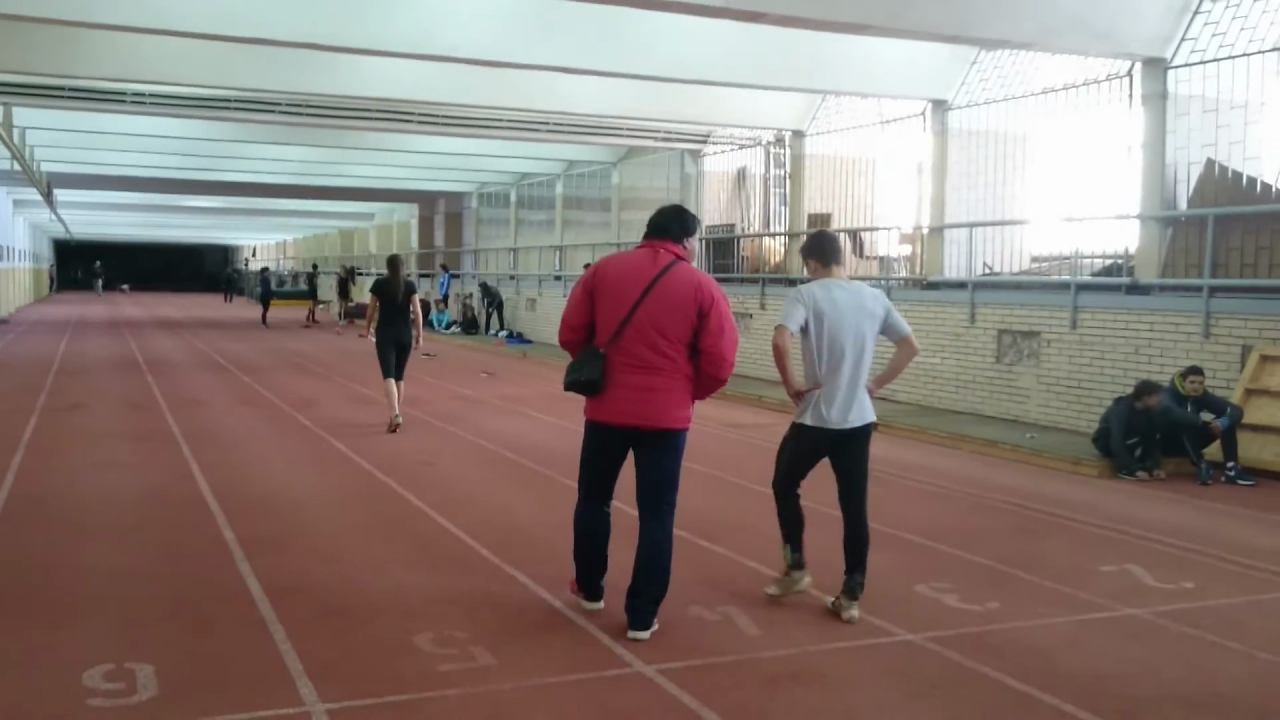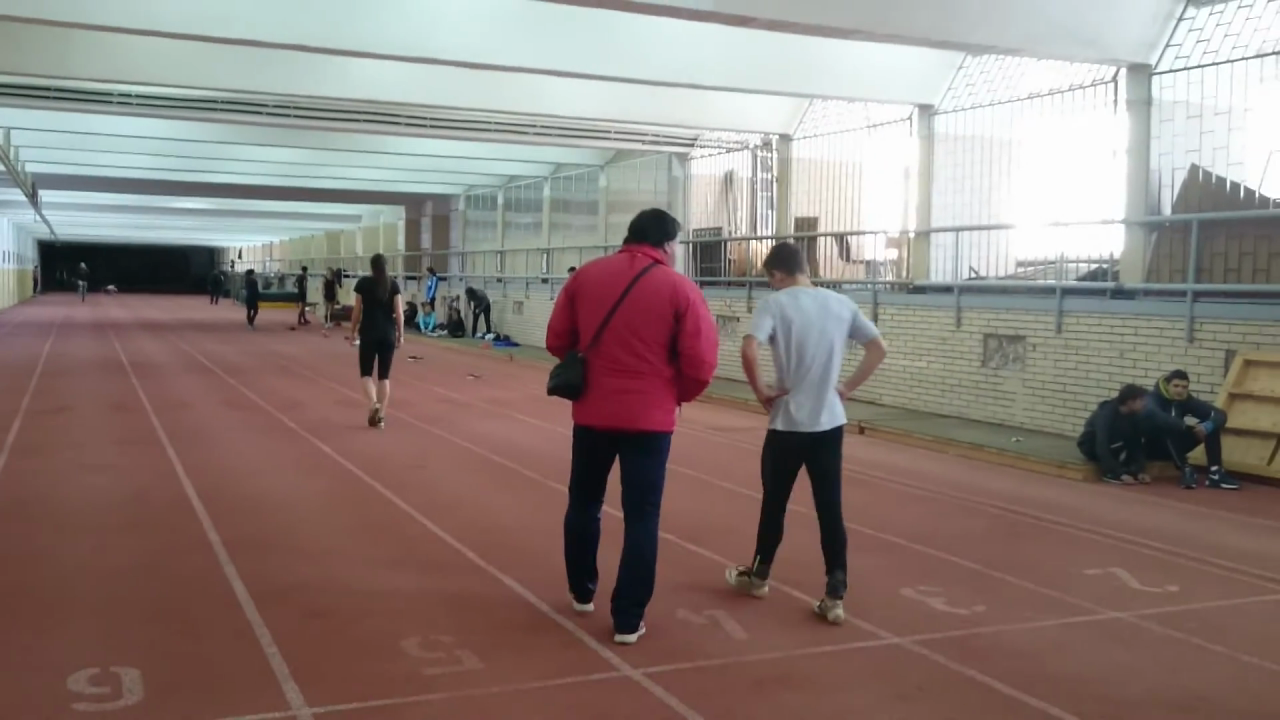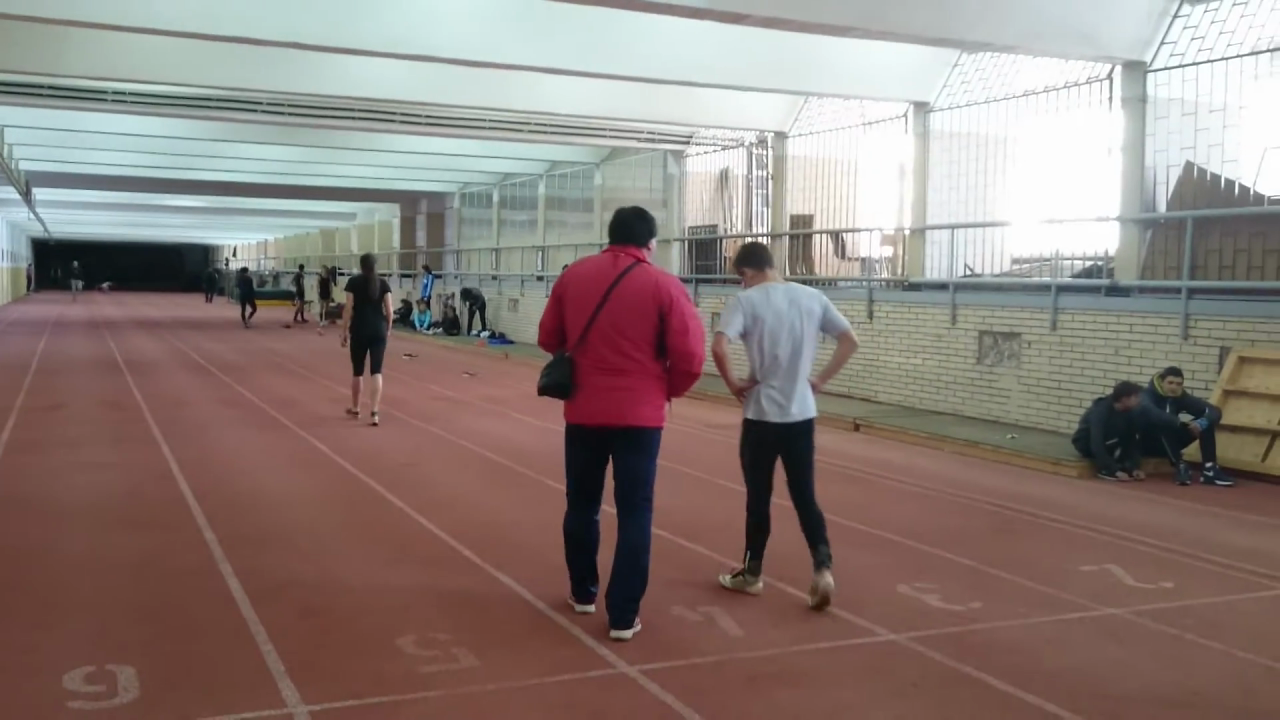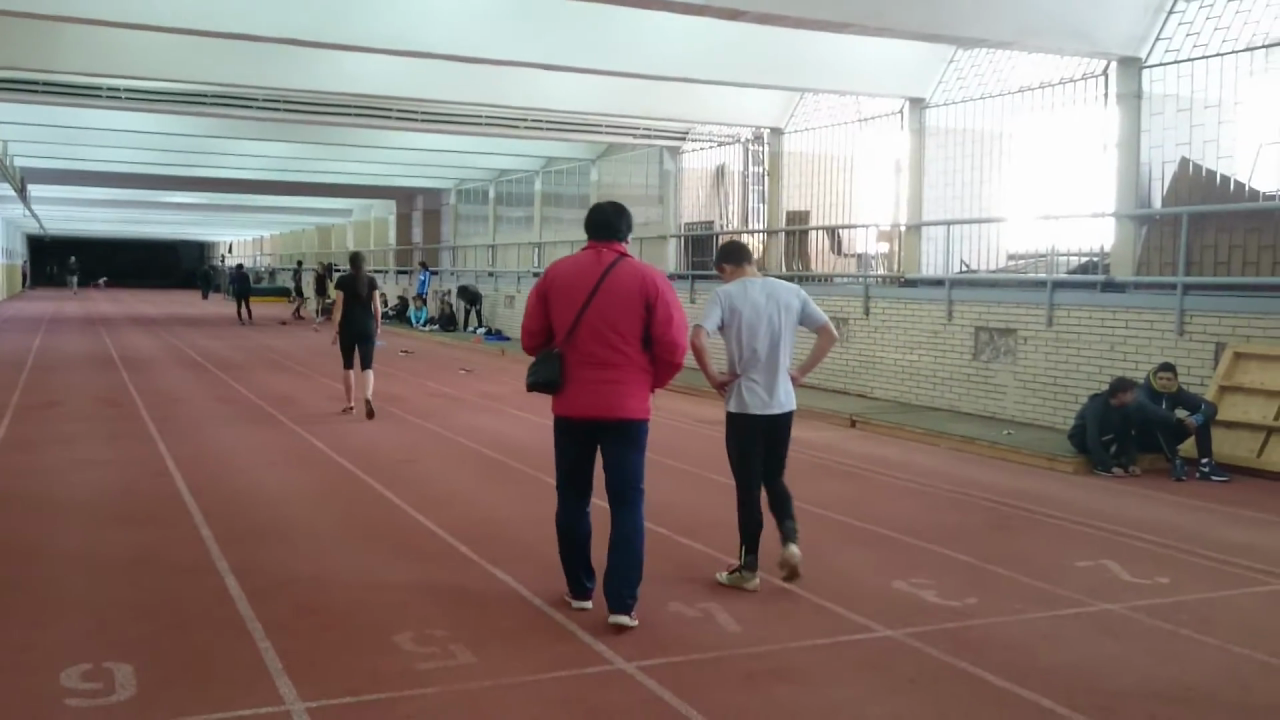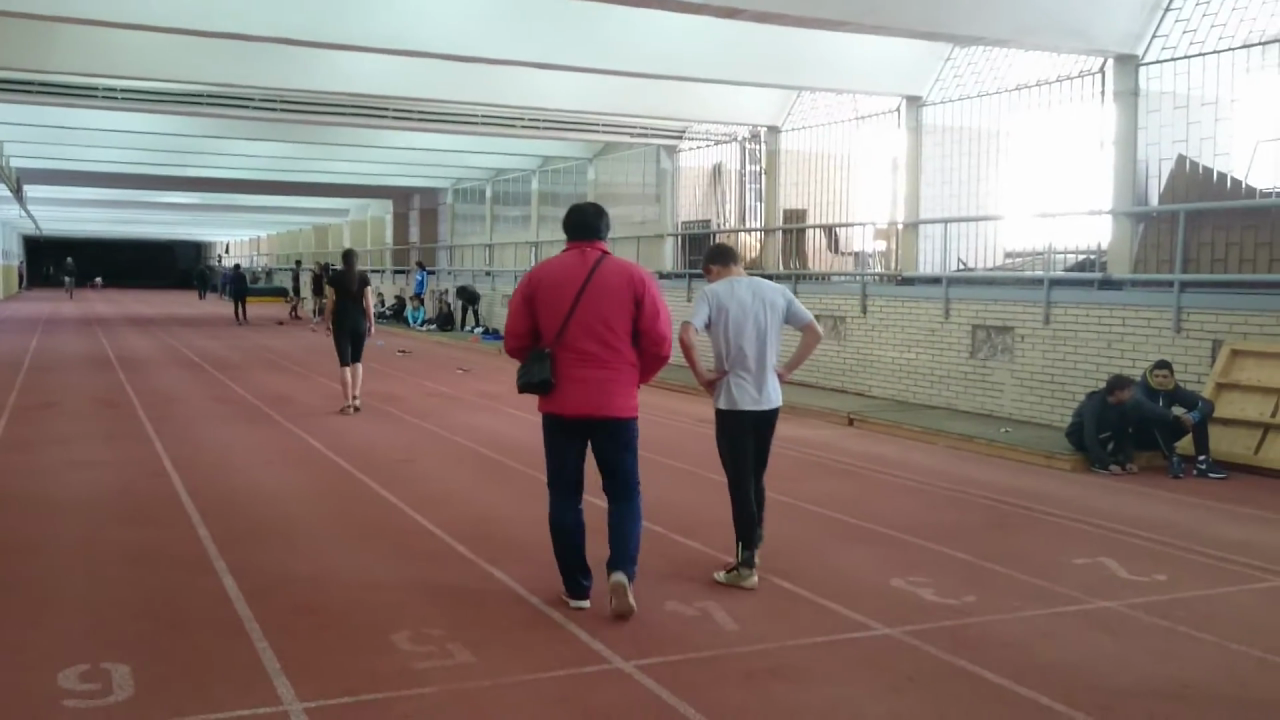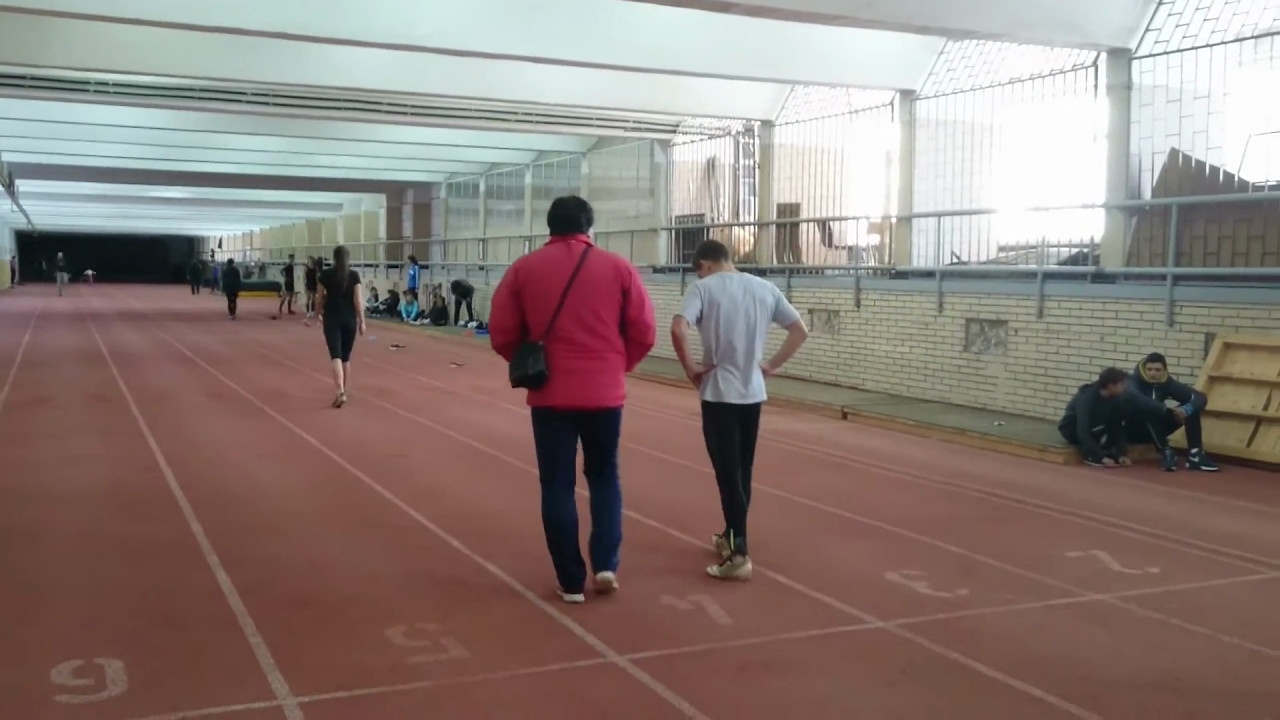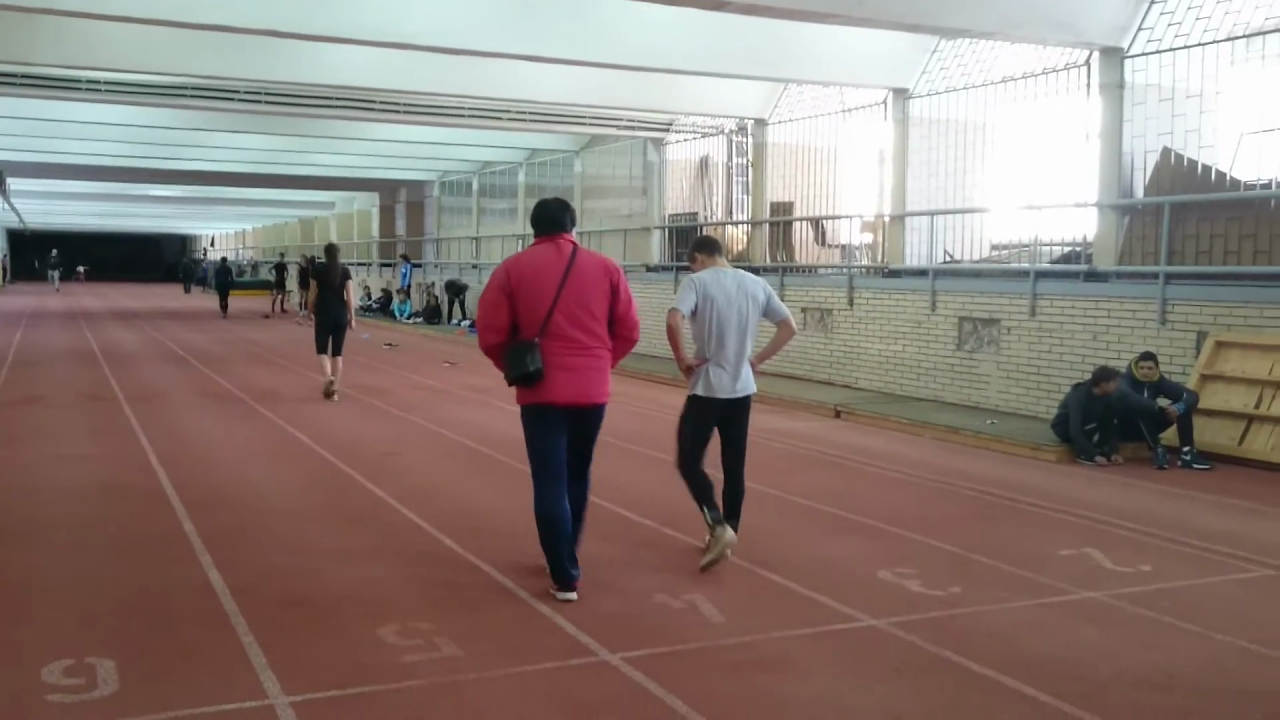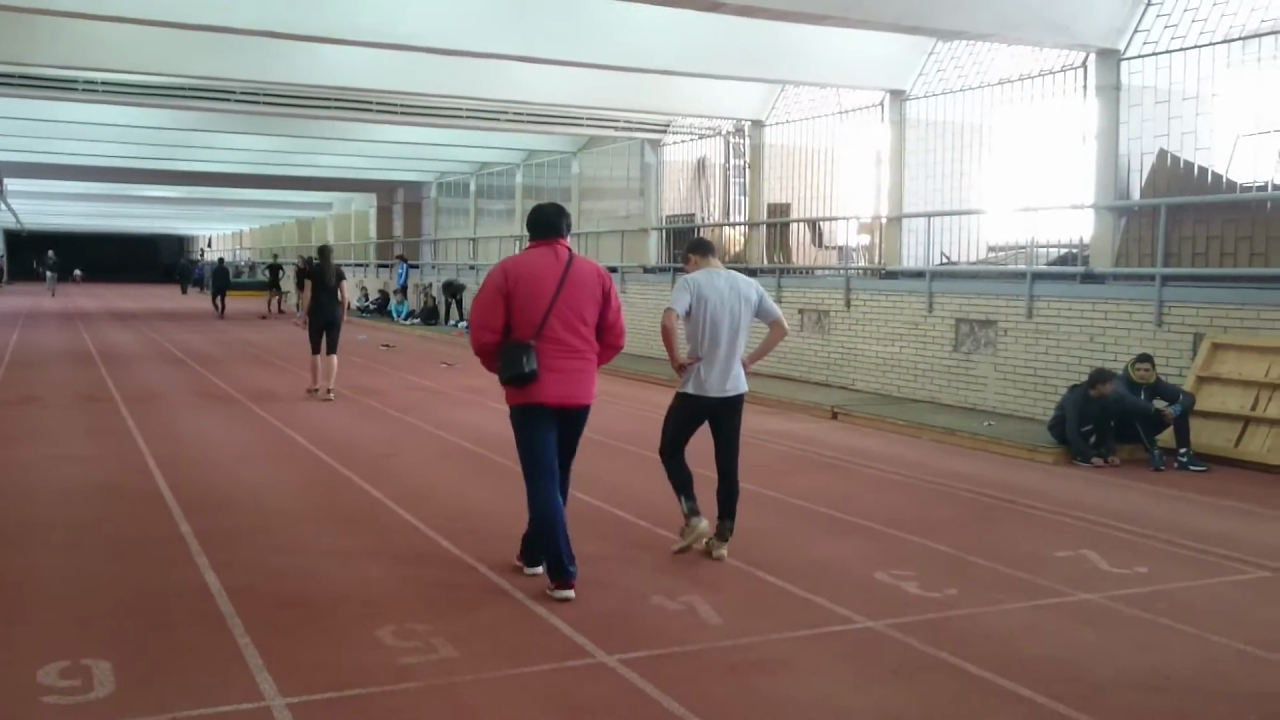
dt=0.2s
person 1, frame 1
left shoulder: (604, 269)
right shoulder: (702, 286)
left elbow: (570, 334)
right elbow: (719, 365)
right wrist: (687, 392)
left hip: (606, 409)
right hip: (666, 415)
left knee: (593, 500)
right knee: (656, 515)
left ankle: (590, 589)
right ankle: (642, 616)
person 1, frame 2
left shoulder: (586, 275)
right shoulder: (680, 289)
left elbow: (557, 340)
right elbow: (699, 366)
right wrist: (672, 396)
left hip: (592, 411)
right hip: (650, 418)
left knee: (583, 504)
right knee: (642, 517)
left ankle: (582, 592)
right ankle: (628, 619)
person 1, frame 3
left shoulder: (573, 276)
right shoulder: (664, 286)
left elbow: (549, 339)
right elbow: (689, 360)
right wrist: (665, 391)
left hip: (583, 410)
right hip: (640, 414)
left knee: (581, 505)
right knee: (635, 512)
left ankle: (583, 593)
right ankle: (623, 615)
person 1, frame 4
left shoulder: (555, 273)
right shoulder: (649, 279)
left elbow: (532, 340)
right elbow: (672, 350)
right wrist: (648, 382)
left hip: (571, 404)
right hip: (627, 407)
left knee: (572, 500)
right knee: (627, 503)
left ankle: (579, 589)
right ankle: (622, 603)
person 1, frame 5
left shoulder: (539, 275)
right shoulder: (634, 276)
left elbow: (516, 342)
right elbow: (658, 344)
left hip: (560, 403)
right hip: (616, 404)
left knee: (565, 497)
right knee: (624, 493)
left ankle: (576, 588)
right ankle: (621, 571)
person 1, frame 6
left shoulder: (524, 269)
right shoulder: (618, 267)
left elbow: (502, 336)
right elbow: (643, 333)
left hip: (550, 394)
right hip: (605, 393)
left knee: (557, 487)
right knee: (604, 478)
left ankle: (571, 581)
right ankle: (606, 562)
person 1, frame 7
left shoulder: (513, 269)
right shoulder: (604, 267)
left elbow: (491, 336)
right elbow: (628, 330)
left wrist: (515, 367)
left hip: (541, 391)
right hip: (592, 389)
left knee: (549, 483)
right knee: (577, 476)
left ankle: (565, 577)
right ankle: (566, 564)
person 1, frame 8
left shoulder: (508, 270)
right shoulder: (596, 273)
left elbow: (483, 336)
right elbow: (614, 338)
left wrist: (504, 370)
left hip: (531, 391)
right hip: (579, 391)
left knee: (543, 482)
right knee: (557, 478)
left ankle: (562, 575)
right ankle: (534, 554)
person 2, frame 1
left shoulder: (807, 294)
right shoulder: (874, 297)
left elbow: (780, 341)
right elbow: (910, 346)
left wrist: (791, 384)
right wrist: (876, 383)
left hip: (815, 418)
right hip: (859, 419)
left knee: (784, 486)
right knee: (855, 508)
left ankle: (796, 570)
right ankle: (851, 596)
person 2, frame 2
left shoulder: (775, 303)
right shoulder: (841, 303)
left elbow: (749, 350)
right elbow: (879, 348)
left wrist: (760, 391)
right wrist: (847, 387)
left hip: (788, 422)
right hip: (830, 423)
left knee: (774, 503)
right knee: (830, 509)
left ankle: (758, 575)
right ankle: (835, 596)
person 2, frame 3
left shoulder: (747, 300)
right shoulder: (813, 297)
left elbow: (719, 346)
right elbow: (851, 341)
left wrist: (733, 383)
right wrist: (820, 378)
left hip: (762, 414)
right hip: (802, 414)
left knee: (758, 495)
right knee: (805, 495)
left ankle: (751, 574)
right ankle: (822, 569)
person 2, frame 4
left shoulder: (725, 295)
right shoulder: (791, 292)
left elbow: (697, 339)
right elbow: (830, 334)
left wrist: (713, 377)
right wrist: (800, 371)
left hip: (744, 406)
right hip: (783, 405)
left knee: (748, 488)
right knee: (774, 480)
left ankle: (748, 569)
right ankle: (791, 541)
person 2, frame 5
left shoulder: (712, 293)
right shoulder: (776, 291)
left elbow: (686, 336)
right elbow: (815, 332)
left wrist: (701, 374)
right wrist: (786, 369)
left hip: (733, 402)
right hip: (769, 401)
left knee: (740, 483)
right knee: (755, 477)
left ankle: (746, 566)
right ankle: (752, 546)
person 2, frame 6
left shoulder: (704, 288)
right shoulder: (765, 288)
left elbow: (678, 328)
right elbow: (800, 330)
left wrist: (690, 367)
right wrist: (771, 365)
left hip: (719, 395)
right hip: (753, 394)
left knee: (728, 474)
right knee: (742, 472)
left ankle: (738, 555)
right ankle: (731, 537)
person 2, frame 7
left shoulder: (698, 281)
right shoulder: (756, 284)
left elbow: (674, 321)
right elbow: (789, 327)
left wrist: (682, 359)
right wrist: (758, 359)
left hip: (707, 389)
right hip: (742, 389)
left knee: (689, 462)
right knee: (734, 467)
left ankle: (720, 527)
right ankle: (726, 530)
person 2, frame 8
left shoulder: (691, 282)
right shoulder: (749, 285)
left elbow: (669, 321)
right elbow: (781, 328)
left wrist: (676, 358)
right wrist: (750, 359)
left hip: (697, 387)
right hip: (734, 389)
left knee: (670, 450)
right knee: (728, 465)
left ankle: (694, 518)
right ankle: (720, 538)
person 3, frame 1
left shoulder: (379, 284)
right shoulder: (410, 285)
left elbow: (372, 310)
right elbow: (417, 312)
left wrist: (368, 327)
right wrist: (419, 335)
left hip: (385, 334)
right hip: (404, 335)
left knee: (388, 376)
right knee: (399, 376)
left ankle: (395, 415)
right ankle: (395, 413)
person 3, frame 2
left shoulder: (363, 283)
right shoulder: (393, 284)
left elbow: (357, 310)
right elbow: (399, 312)
left wrist: (354, 331)
right wrist: (400, 334)
left hip: (368, 333)
right hip: (388, 333)
left knee: (366, 373)
right knee: (384, 376)
left ankle: (374, 403)
right ankle: (381, 417)
person 3, frame 3
left shoulder: (353, 282)
right shoulder: (383, 283)
left elbow: (348, 309)
right elbow: (389, 310)
left wrist: (344, 331)
right wrist: (387, 328)
left hip: (359, 330)
right hip: (378, 330)
left knee: (358, 371)
right knee: (376, 371)
left ankle: (355, 409)
right ankle: (374, 413)
person 3, frame 4
left shoulder: (343, 280)
right shoulder: (371, 281)
left elbow: (338, 307)
right elbow: (377, 307)
left wrist: (335, 330)
right wrist: (377, 326)
left hip: (348, 328)
right hip: (367, 327)
left knee: (348, 366)
right knee: (367, 366)
left ankle: (350, 405)
right ankle: (368, 397)
person 3, frame 5
left shoulder: (334, 277)
right shoulder: (363, 277)
left elbow: (330, 303)
right elbow: (368, 303)
left wrist: (327, 322)
right wrist: (371, 324)
left hip: (341, 323)
right hip: (359, 323)
left knee: (344, 363)
right knee: (356, 360)
left ankle: (348, 404)
right ankle: (355, 396)
person 3, frame 6
left shoulder: (326, 274)
right shoulder: (354, 275)
left elbow: (320, 298)
right elbow: (358, 300)
left wrist: (319, 312)
right wrist: (362, 321)
left hip: (332, 319)
right hip: (349, 319)
left knee: (336, 356)
right knee: (346, 357)
left ankle: (341, 392)
right ankle: (343, 391)
person 3, frame 7
left shoulder: (318, 270)
right shoulder: (345, 271)
left elbow: (313, 295)
right elbow: (350, 296)
left wrist: (311, 312)
right wrist: (351, 317)
left hip: (323, 315)
right hip: (340, 315)
left knee: (322, 351)
right knee: (337, 353)
left ankle: (329, 377)
right ankle: (334, 390)
person 3, frame 8
left shoulder: (313, 270)
right shoulder: (338, 271)
left elbow: (307, 294)
right elbow: (344, 296)
left wrist: (305, 314)
right wrist: (343, 313)
left hip: (317, 314)
right hip: (334, 314)
left knee: (316, 351)
right knee: (332, 351)
left ankle: (315, 386)
right ankle: (330, 389)
